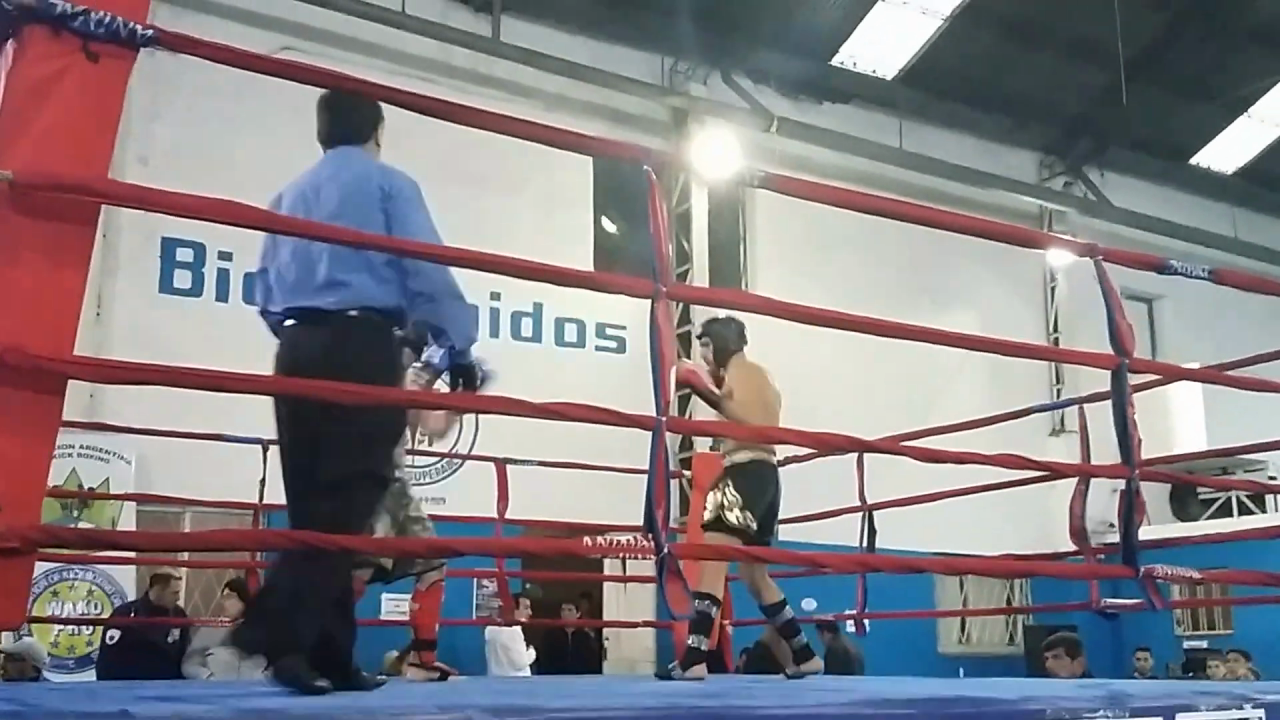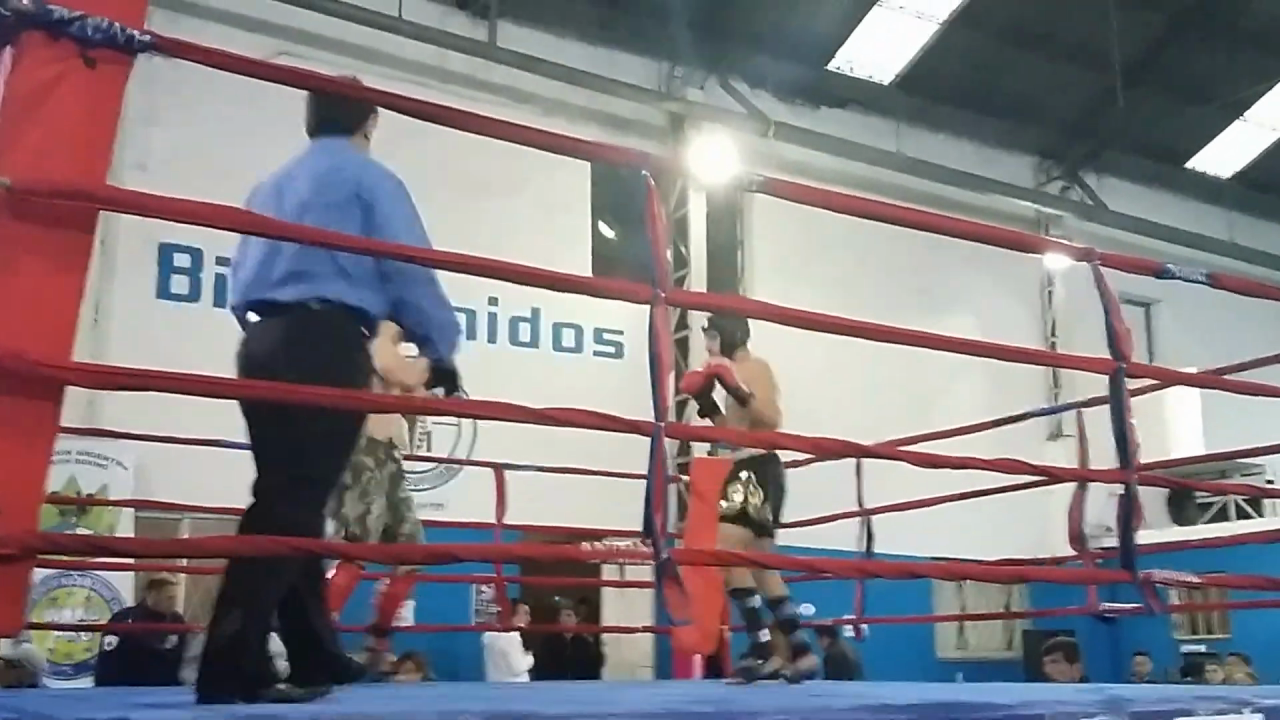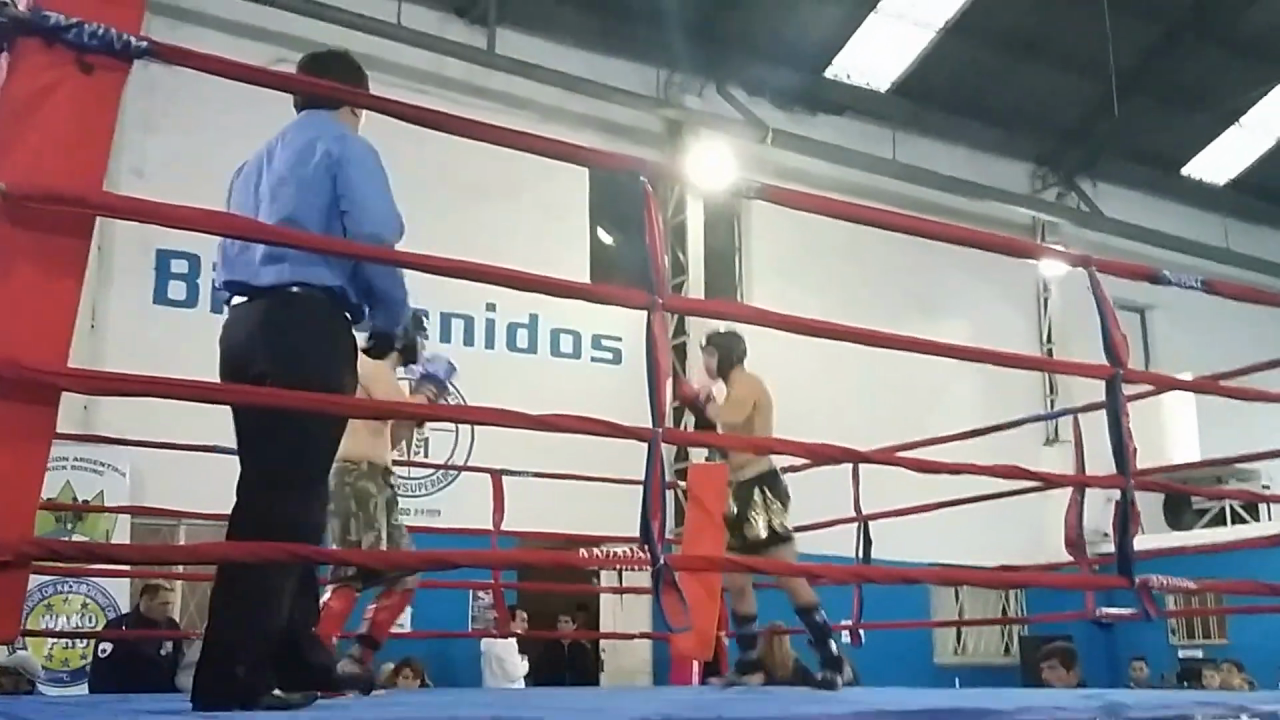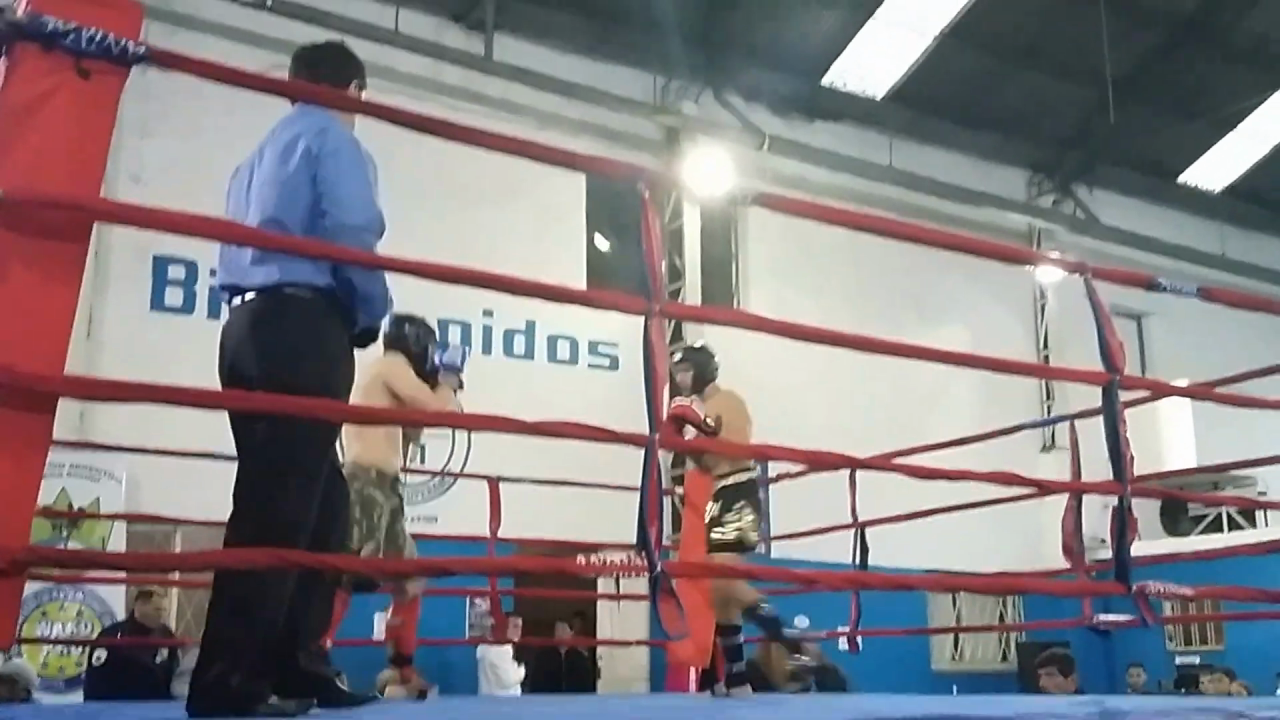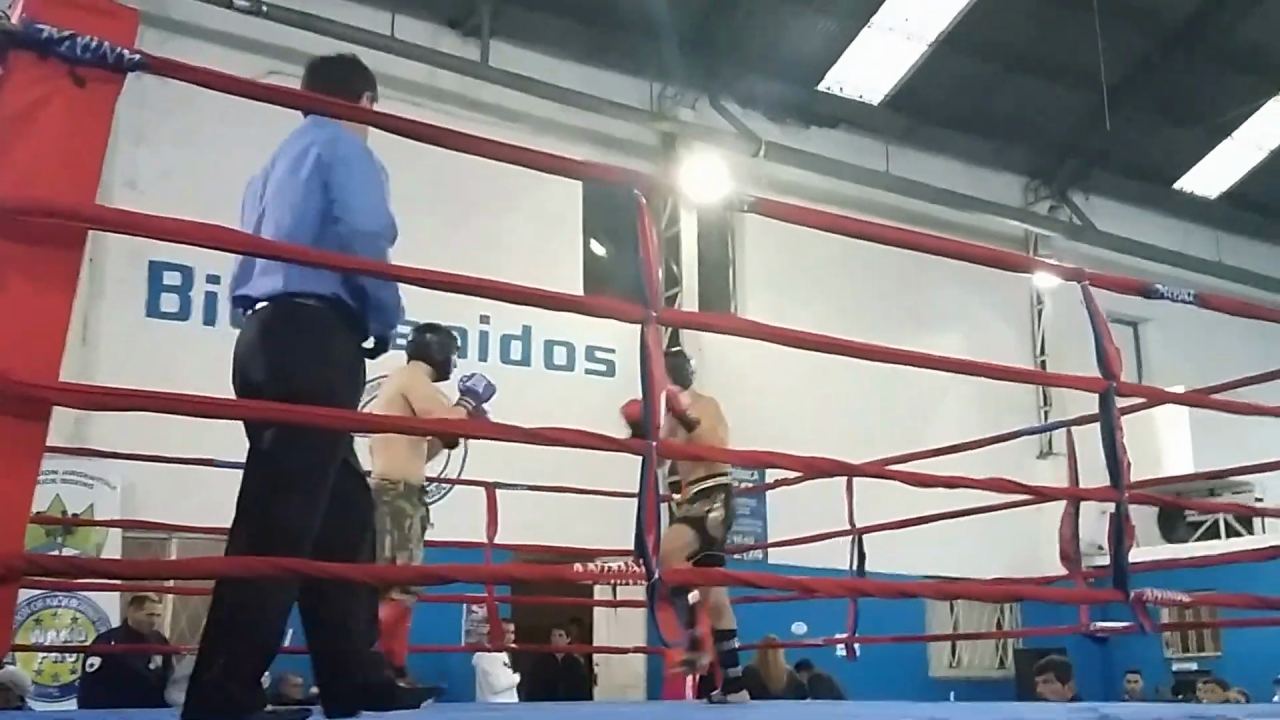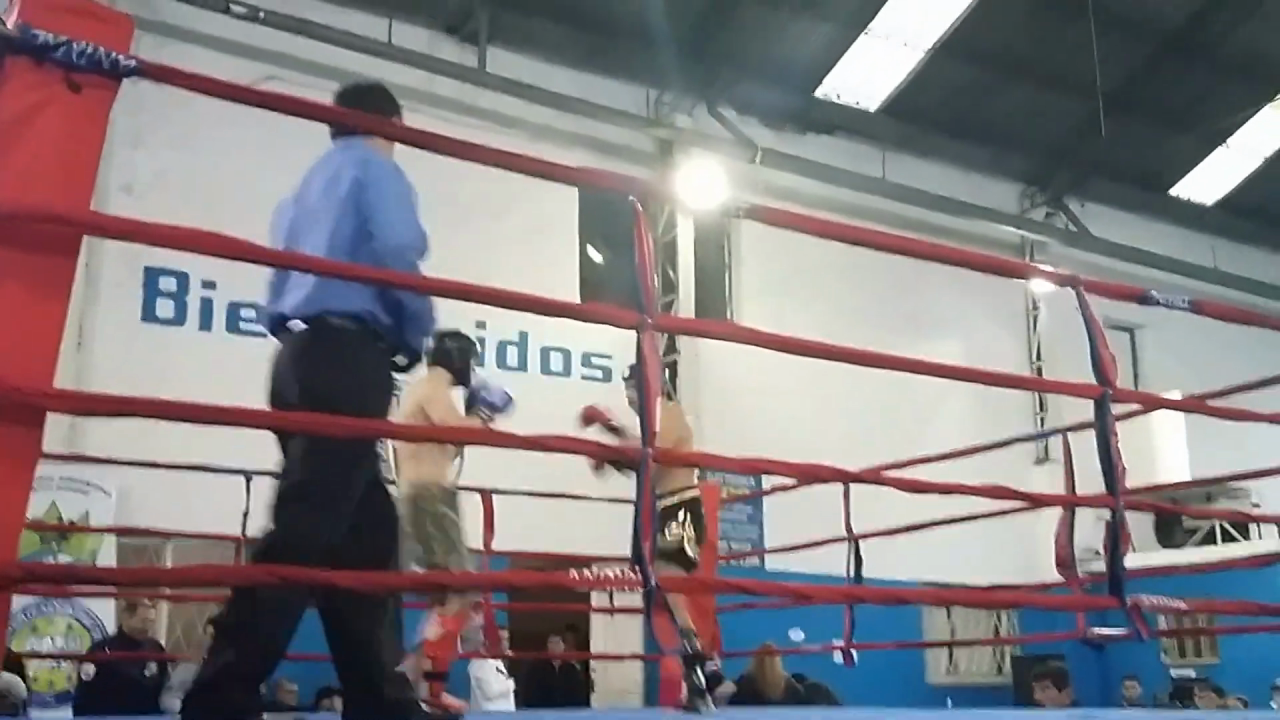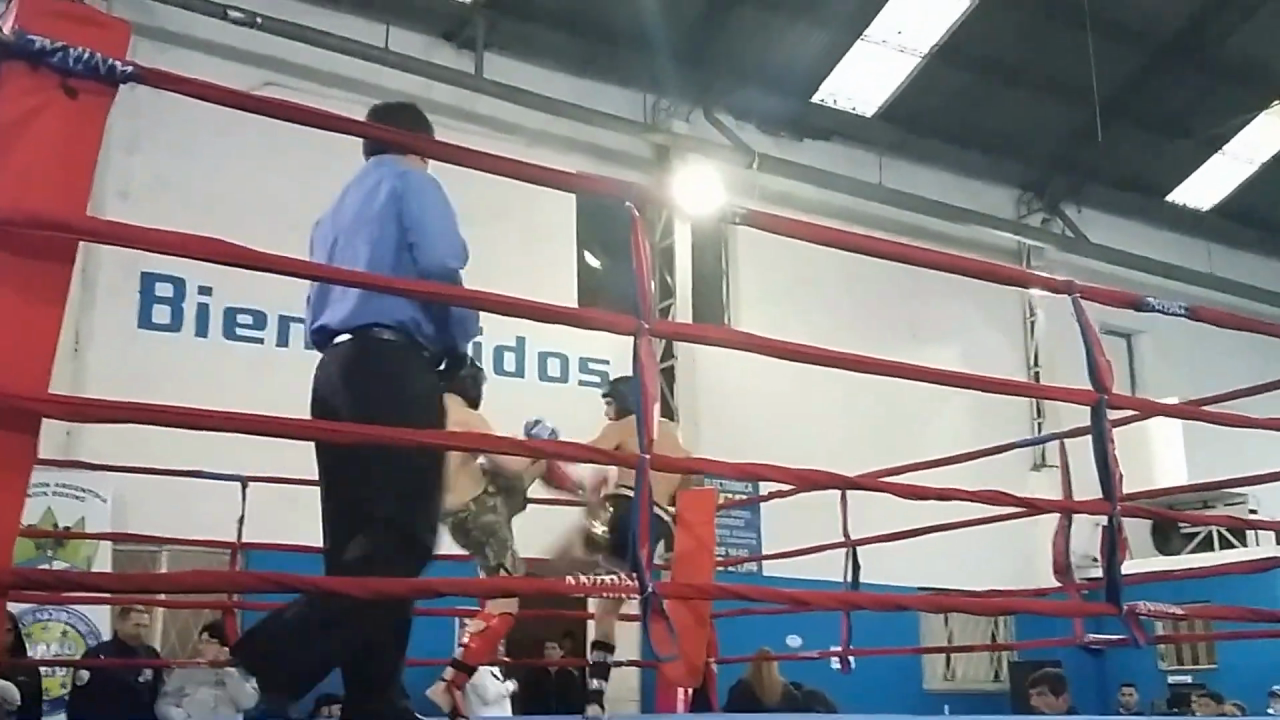
dt=0.2s
person 1, frame 1
left shoulder: (289, 196)
right shoulder: (388, 184)
left elbow: (266, 291)
right elbow: (426, 270)
right wrist: (458, 346)
left hip: (299, 348)
right hip: (362, 346)
left knee: (316, 500)
right knee: (348, 498)
left ankle: (327, 660)
right ankle: (277, 631)
person 1, frame 2
left shoulder: (270, 186)
right shoulder: (370, 178)
left elbow: (239, 280)
right elbow: (409, 267)
right wrist: (440, 349)
left hip: (263, 341)
right hip: (326, 342)
left knee: (286, 498)
right knee: (295, 502)
left ankle: (316, 656)
right ankle: (235, 667)
person 1, frame 3
left shoulder: (256, 162)
right shoulder: (347, 148)
left elbow: (229, 258)
right elbow: (373, 239)
right wrist: (387, 321)
left hip: (248, 325)
right hip: (308, 327)
left knee: (278, 494)
right knee: (287, 501)
left ankle: (293, 657)
right ankle: (233, 675)
person 1, frame 4
left shoulder: (259, 155)
right shoulder: (334, 139)
left elbow: (237, 251)
right elbow: (350, 234)
right wrist: (369, 314)
left hip: (250, 326)
right hip: (303, 327)
left knee: (315, 502)
right knee: (281, 508)
person 1, frame 5
left shoulder: (272, 166)
right shoulder: (345, 149)
left elbow: (251, 263)
right elbow: (363, 240)
right wrist: (385, 321)
left hip: (265, 336)
right hip: (316, 338)
left knee: (339, 512)
right knee: (282, 520)
person 1, frame 6
left shoulder: (300, 193)
right shoulder: (375, 169)
left elbow: (278, 293)
right elbow: (397, 255)
right wrist: (416, 333)
left hip: (297, 357)
right hip: (347, 356)
left knee: (365, 530)
right knee: (307, 532)
person 1, frame 7
left shoulder: (336, 210)
right shoulder: (411, 182)
left elbow: (316, 300)
right elbow: (437, 269)
right wrist: (458, 341)
left hip: (339, 370)
right hip: (389, 366)
left knee: (366, 532)
right knee: (401, 534)
right ankle: (281, 651)
person 2, frame 1
left shoulder: (410, 377)
left elbow: (434, 431)
right wrist: (426, 373)
left hip: (394, 481)
left knee: (432, 567)
right knee: (361, 568)
left ankle: (424, 658)
person 2, frame 2
left shoulder: (389, 349)
right shoulder: (379, 343)
right elbow: (410, 381)
left hip: (388, 460)
right hip: (365, 454)
right knee: (353, 556)
left ankle: (375, 646)
person 2, frame 3
left shoulder: (380, 374)
right shoulder: (371, 365)
left elbow: (396, 438)
left wrist: (418, 394)
right wrist: (431, 388)
left hip: (376, 481)
right hip: (358, 478)
left knee: (404, 576)
right knee: (353, 576)
left ankle: (358, 657)
person 2, frame 4
left shoulder: (382, 379)
right shoulder: (390, 366)
left elbow: (403, 443)
right elbow: (438, 408)
right wrist: (451, 376)
left hip: (384, 489)
right hip: (368, 485)
left knee: (409, 586)
right knee: (344, 580)
left ankle: (403, 674)
person 2, frame 5
left shoulder: (401, 384)
right shoulder: (412, 377)
left elbow: (435, 446)
right elbow: (447, 420)
left wrist: (466, 410)
right wrist: (470, 401)
left hip: (403, 497)
right hip: (395, 495)
left knee: (397, 593)
right knee: (398, 592)
left ankle: (391, 677)
person 2, frame 6
left shoulder: (418, 390)
right shoulder: (432, 387)
right elbow: (461, 431)
left wrist: (476, 409)
right wrist: (485, 410)
left hip: (426, 499)
right hip: (431, 501)
left knee: (455, 595)
right knee: (457, 599)
left ankle: (413, 670)
right ankle: (431, 691)
person 2, frame 7
right shoulder: (462, 416)
right elbow: (512, 463)
left hip: (455, 516)
right hip: (479, 510)
right knee: (501, 601)
right ankle: (451, 684)
person 3, frame 1
left shoulder: (743, 372)
right shoulder: (758, 378)
left elbow: (752, 424)
left wrist: (714, 394)
right wrist: (712, 396)
left hip: (746, 474)
right hip: (760, 476)
left knee: (710, 563)
right knee: (755, 574)
left ankle: (692, 661)
right ankle: (804, 658)
person 3, frame 2
left shoulder: (754, 367)
right shoulder: (738, 371)
left elbow: (771, 421)
right elbow: (732, 428)
left wrist: (739, 389)
right wrist: (706, 402)
left hip: (755, 470)
right hip: (750, 473)
left knee: (726, 555)
right knee: (760, 568)
left ankle: (763, 652)
right ankle: (800, 652)
person 3, frame 3
left shoulder: (747, 384)
right shoulder: (739, 391)
left elbow: (731, 425)
left wrist: (700, 401)
right wrist: (706, 421)
left hip: (759, 485)
right hip: (744, 488)
left knee: (789, 579)
right knee: (735, 581)
left ankle: (835, 663)
right ankle: (749, 667)
person 3, frame 4
left shoulder: (724, 402)
right shoulder: (703, 407)
left elbow: (739, 450)
left wrist: (703, 427)
right wrist: (685, 437)
left hip: (743, 496)
right hip: (723, 501)
left knee: (725, 581)
right knee: (721, 591)
left ankle: (793, 650)
right ankle: (734, 681)
person 3, frame 5
left shoulder: (705, 405)
right shoulder: (673, 418)
left elbow: (715, 450)
left wrist: (687, 419)
right wrist: (640, 428)
left hip: (714, 497)
right hip: (695, 501)
left knee: (667, 553)
right knee: (713, 595)
left ankle: (694, 644)
right ankle: (733, 686)
person 3, frame 6
left shoulder: (667, 416)
right shoulder: (662, 420)
left elbow: (655, 452)
left wrist: (609, 425)
right wrist: (614, 460)
left hip: (681, 513)
right hip: (668, 515)
left knee: (672, 599)
right knee: (671, 601)
left ankle: (701, 690)
right ankle: (699, 690)
person 3, frame 7
left shoulder: (622, 428)
right shoulder: (670, 434)
right elbow: (689, 480)
left wrist: (543, 443)
left hip: (625, 508)
right hip: (657, 524)
right knee: (607, 612)
